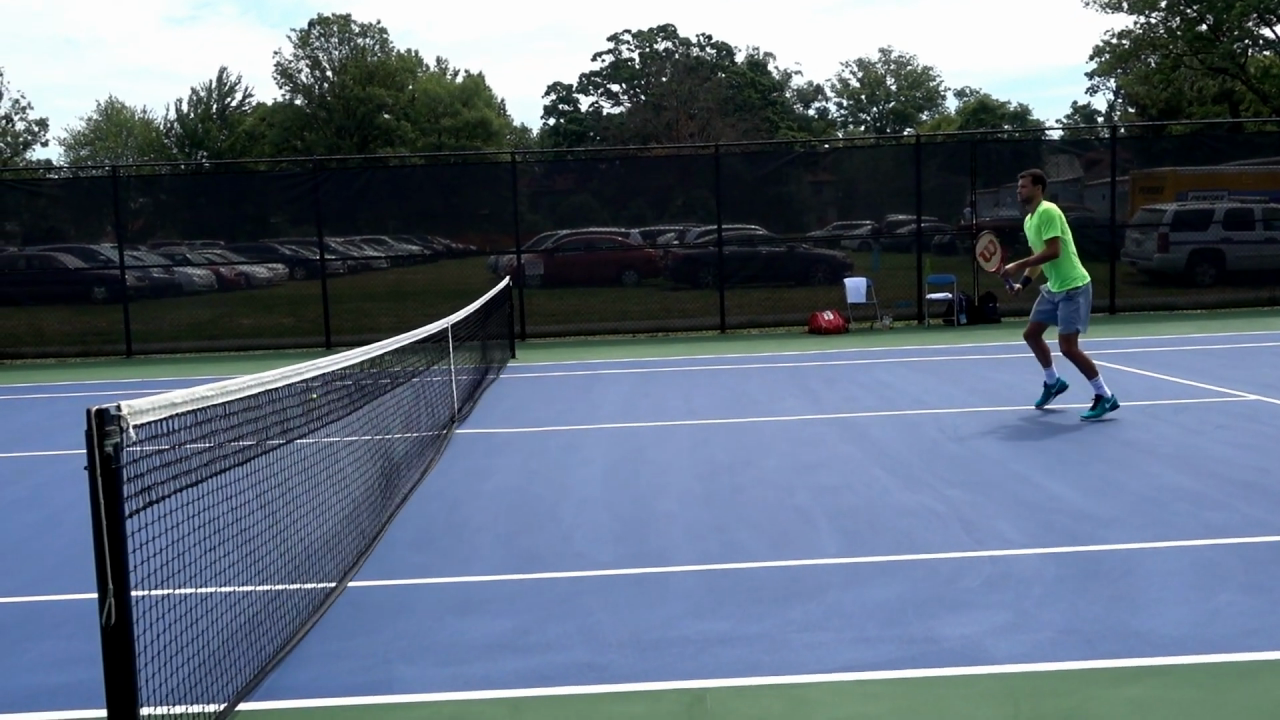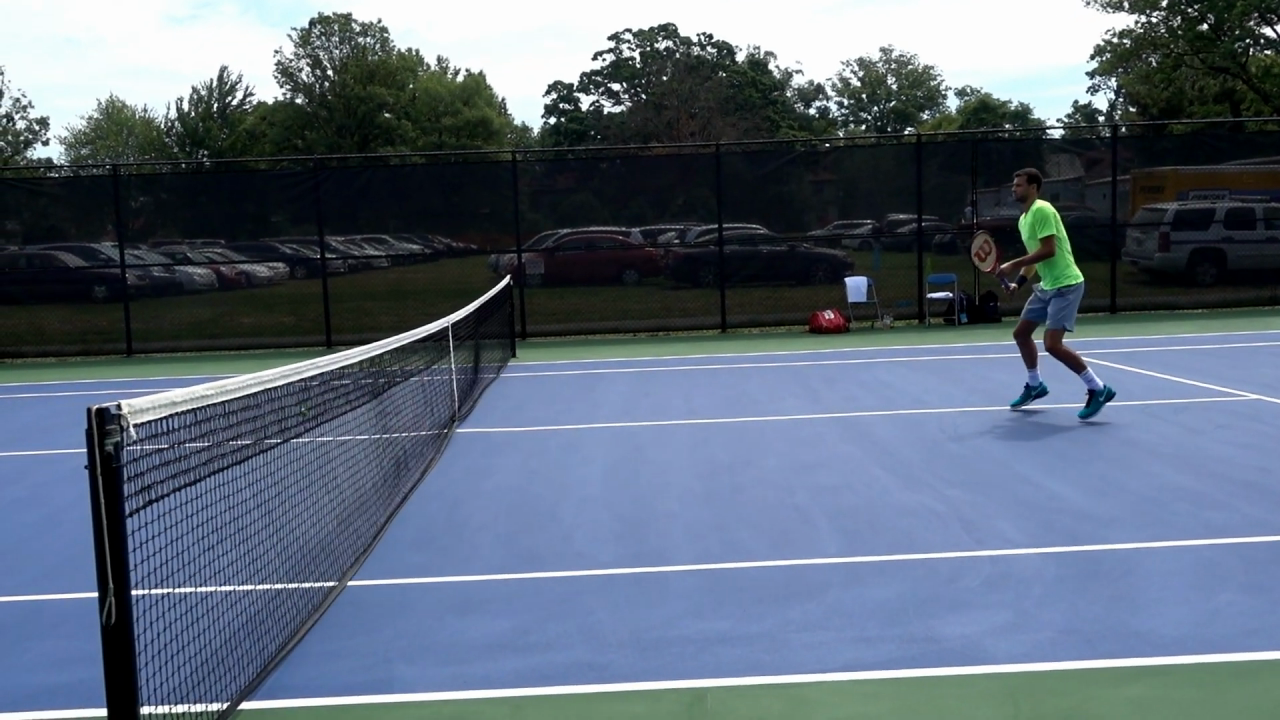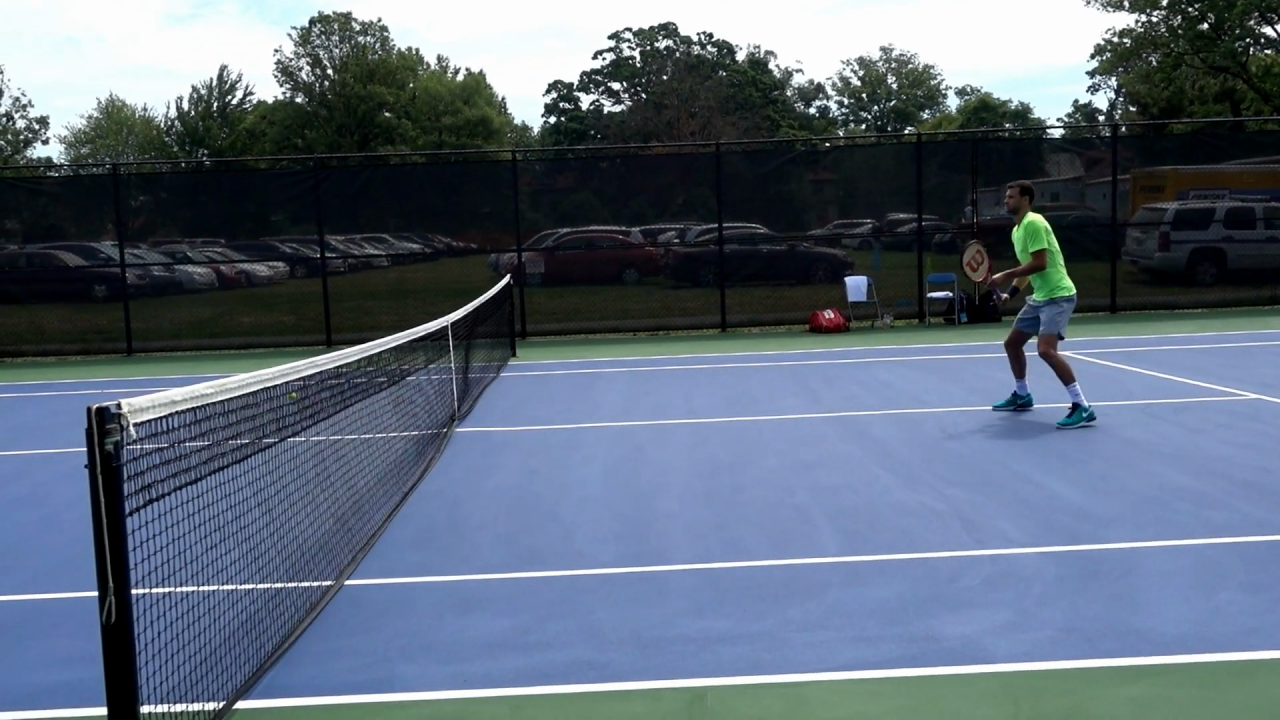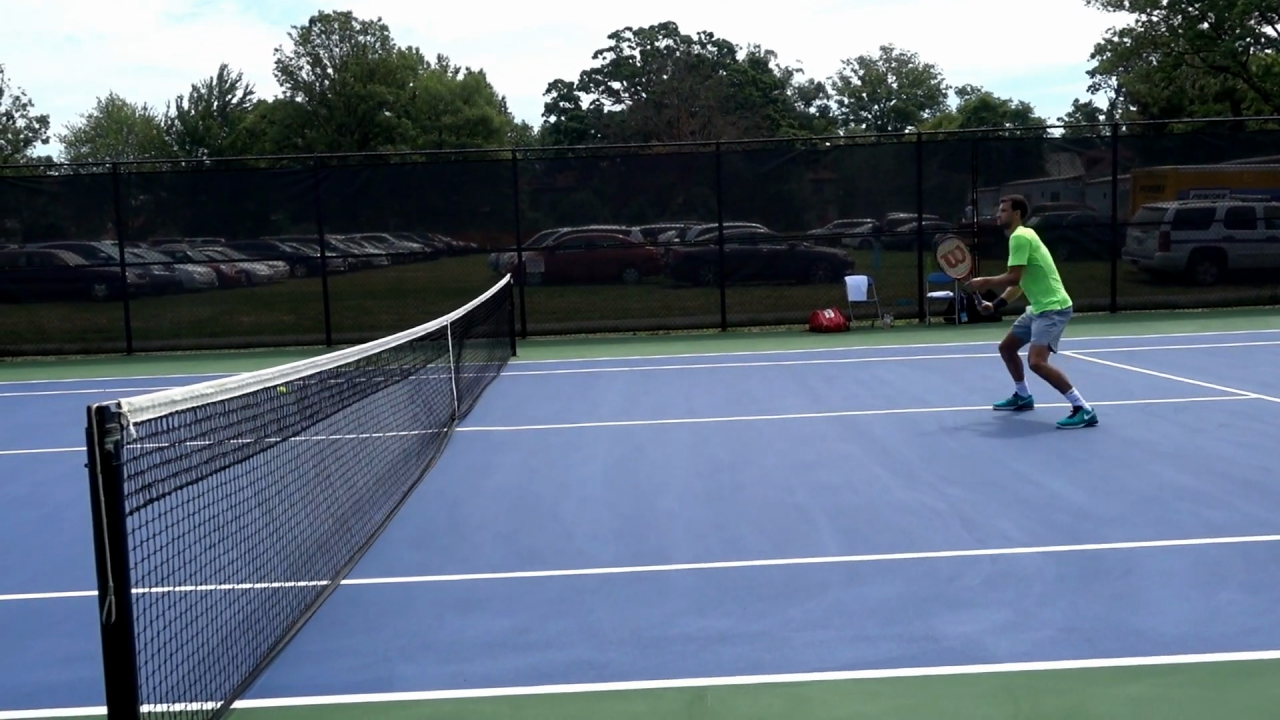
dt=0.1s
person 1, frame 1
left shoulder: (1047, 211)
right shoulder: (1028, 220)
left elbow: (1053, 252)
left wrist: (1018, 266)
right wrist: (1022, 283)
left hip: (1073, 288)
right hip: (1053, 289)
left knee: (1068, 347)
right knee: (1031, 335)
left ankle: (1105, 397)
right ankle: (1053, 382)
person 1, frame 2
left shoulder: (1042, 210)
right shoulder: (1023, 219)
left elbow: (1048, 250)
left wrist: (1013, 265)
right wrist: (1018, 281)
left hip: (1066, 286)
right hip: (1047, 287)
left knee: (1052, 344)
right knee: (1021, 333)
left ankle: (1098, 391)
right ankle: (1035, 386)
person 1, frame 3
left shoulder: (1033, 222)
right shoulder: (1017, 231)
left elbow: (1039, 263)
left wrist: (1005, 275)
right wrist: (1010, 293)
left hip: (1058, 297)
right hip: (1040, 297)
left knee: (1046, 350)
right knee: (1011, 344)
left ankle: (1081, 406)
right ankle: (1022, 395)
person 1, frame 4
left shoulder: (1021, 237)
right shoulder: (1016, 239)
left elbow: (1013, 278)
right elbow: (1017, 286)
left wrist: (984, 282)
right wrist: (995, 304)
left hip: (1055, 309)
right hip: (1039, 309)
left knee: (1037, 362)
right knee: (1007, 348)
left ankle: (1083, 408)
right ankle: (1022, 395)
